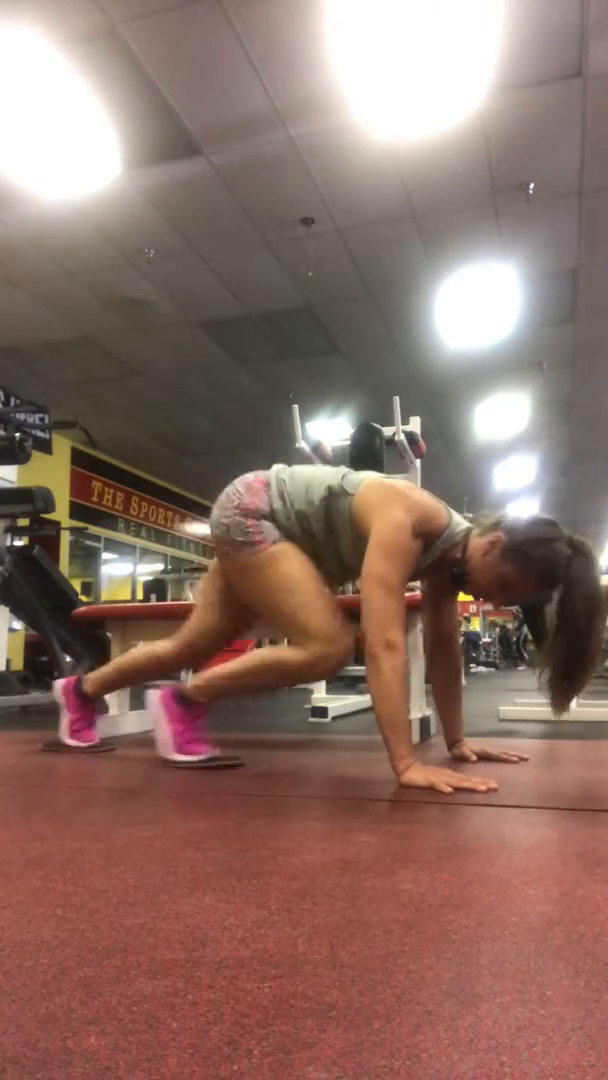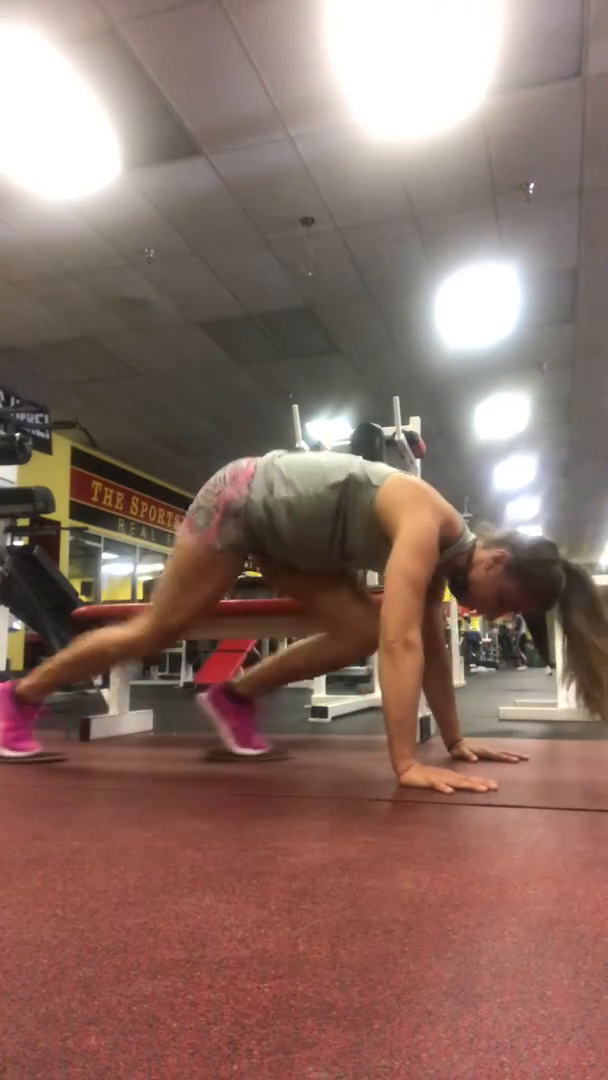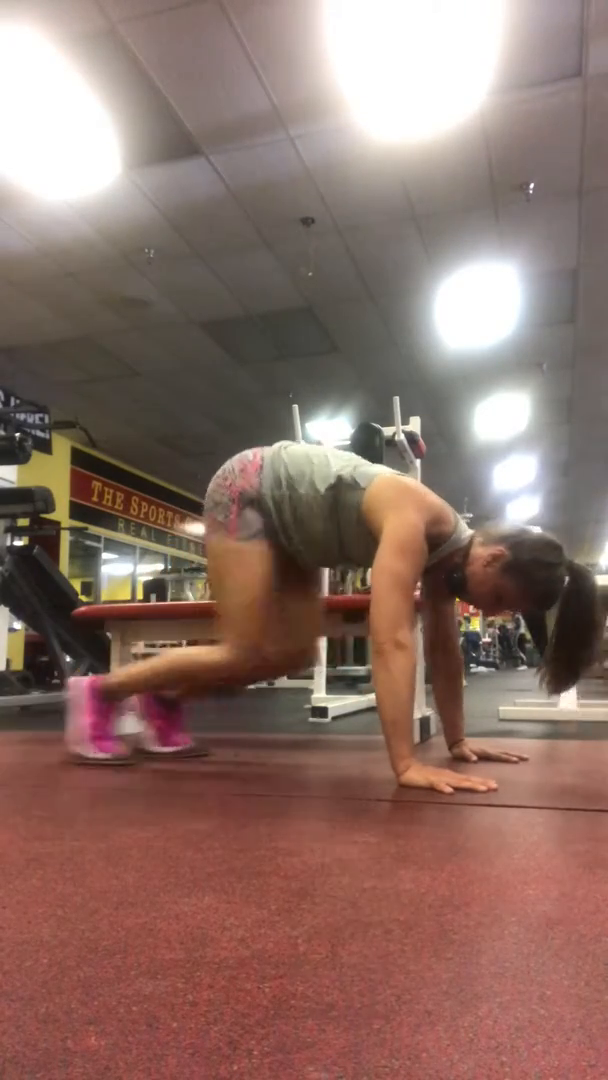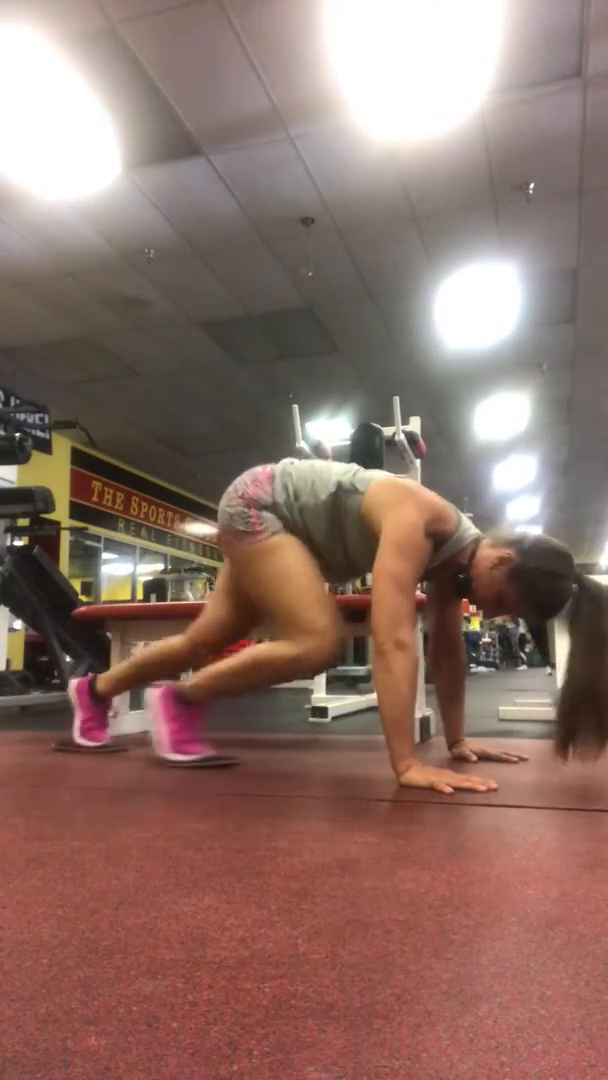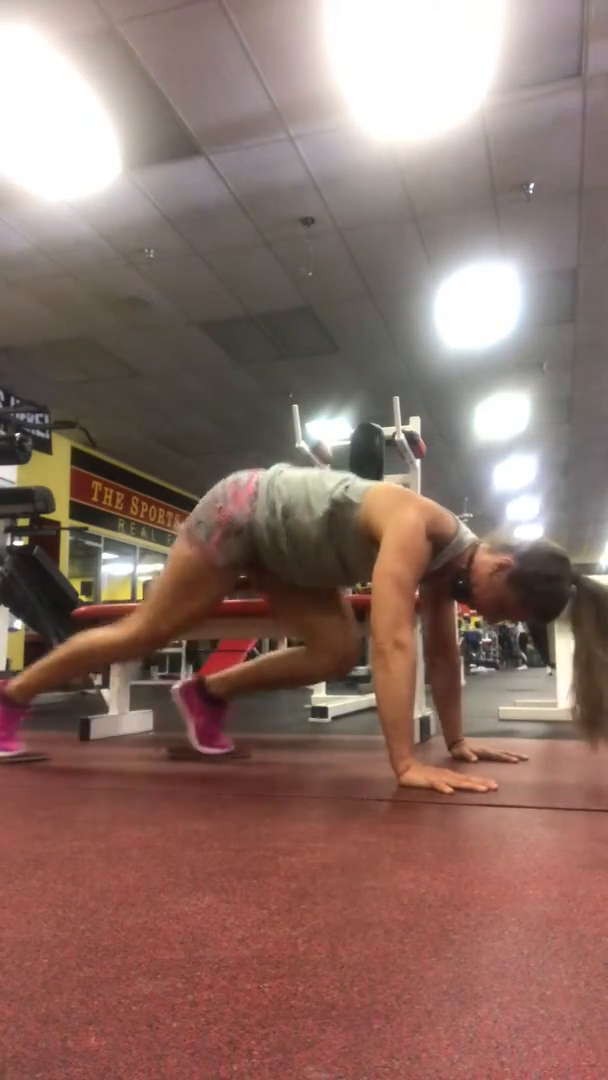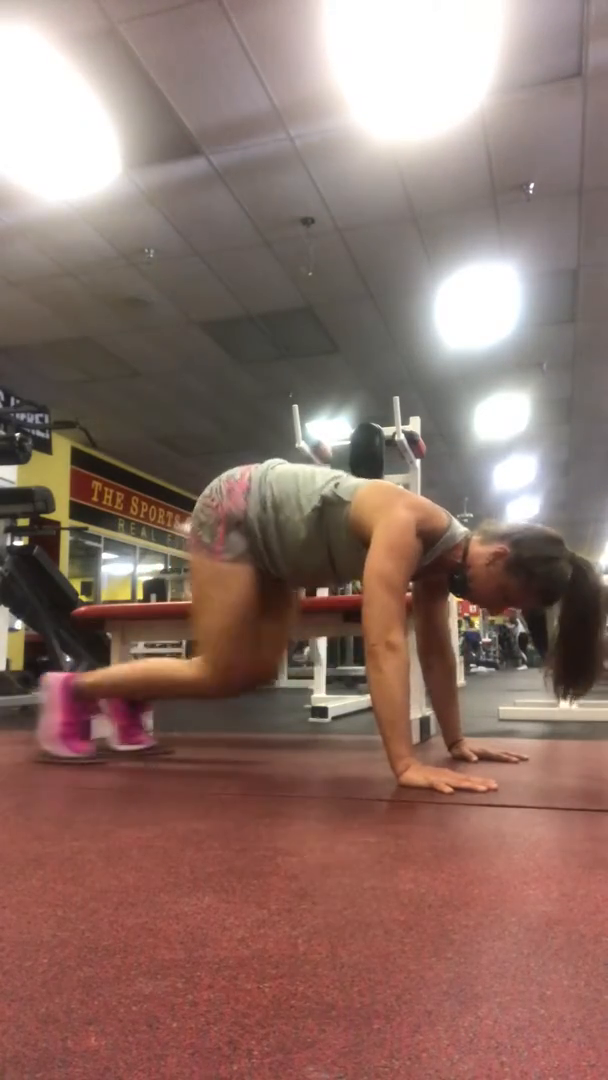
dt=0.3s
person 1, frame 1
left shoulder: (449, 551)
right shoulder: (404, 524)
left elbow: (444, 649)
right elbow: (385, 644)
left wrist: (457, 742)
right wrist: (407, 765)
left hip: (273, 527)
right hip: (249, 510)
left knee: (189, 648)
right knee: (325, 648)
left ankle: (81, 692)
right ankle: (184, 702)
person 1, frame 2
left shoulder: (440, 553)
right shoulder: (425, 524)
left elbow: (430, 648)
right elbow: (402, 644)
left wrist: (455, 743)
right wrist: (407, 764)
left hip: (282, 525)
right hip: (242, 499)
left knee: (357, 631)
right knee: (150, 634)
left ankle: (235, 699)
person 1, frame 3
left shoulder: (452, 549)
right shoulder: (413, 525)
left elbow: (443, 645)
right elbow: (392, 642)
left wrist: (457, 740)
right wrist: (406, 764)
left hip: (290, 519)
right hip: (248, 489)
left knee: (291, 650)
right knee: (245, 655)
left ankle: (161, 698)
right ankle: (101, 690)
person 1, frame 4
left shoulder: (457, 554)
right shoulder: (415, 526)
left elbow: (446, 648)
right elbow: (393, 643)
left wrist: (456, 741)
right wrist: (406, 765)
left hip: (287, 527)
right hip: (260, 502)
left knee: (202, 643)
right knee: (318, 642)
left ankle: (95, 692)
right ankle: (180, 699)
person 1, frame 5
left shoulder: (446, 559)
right shoulder: (415, 530)
left elbow: (442, 651)
right elbow: (393, 645)
left wrist: (456, 743)
right wrist: (406, 765)
left hip: (275, 540)
right hip: (240, 512)
left knee: (337, 653)
right knee: (138, 637)
left ankle: (206, 695)
person 1, frame 6
left shoulder: (442, 556)
right shoulder: (405, 527)
left elbow: (435, 649)
right elbow: (385, 644)
left wrist: (455, 742)
right wrist: (405, 765)
left hip: (268, 535)
right hip: (234, 507)
left knee: (249, 671)
right knee: (216, 674)
left ankle: (90, 691)
right ankle: (74, 688)
